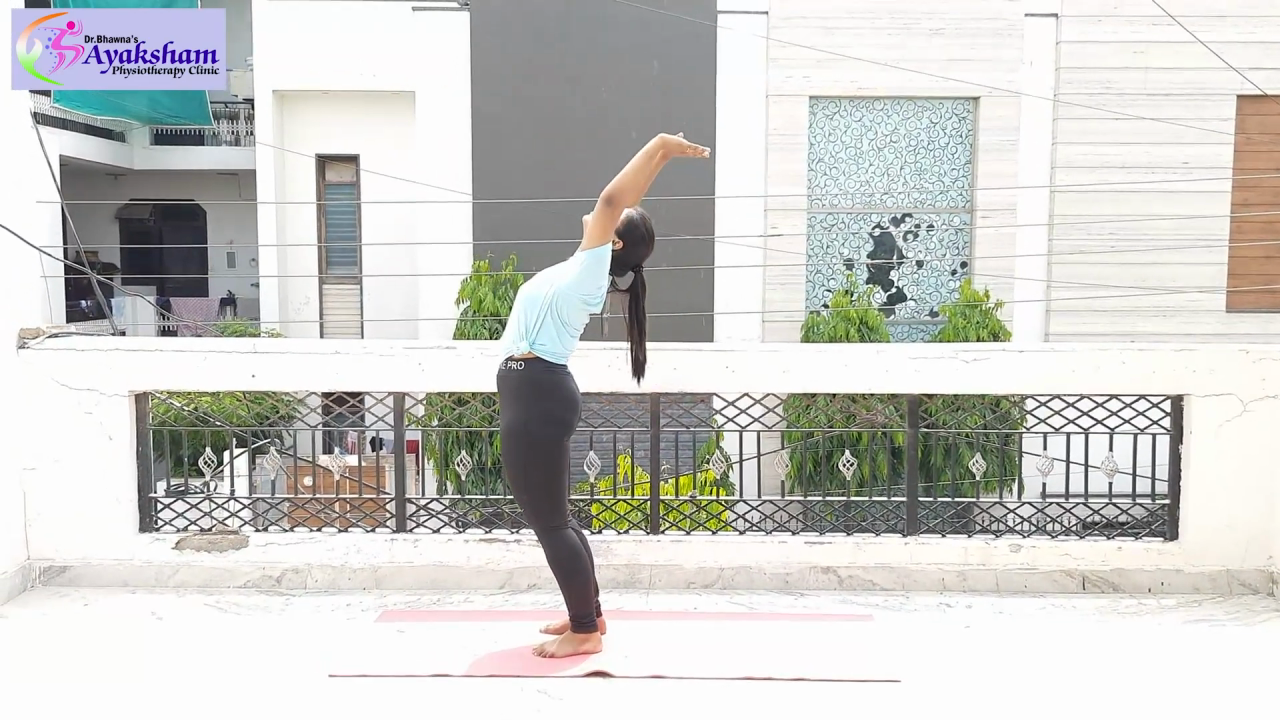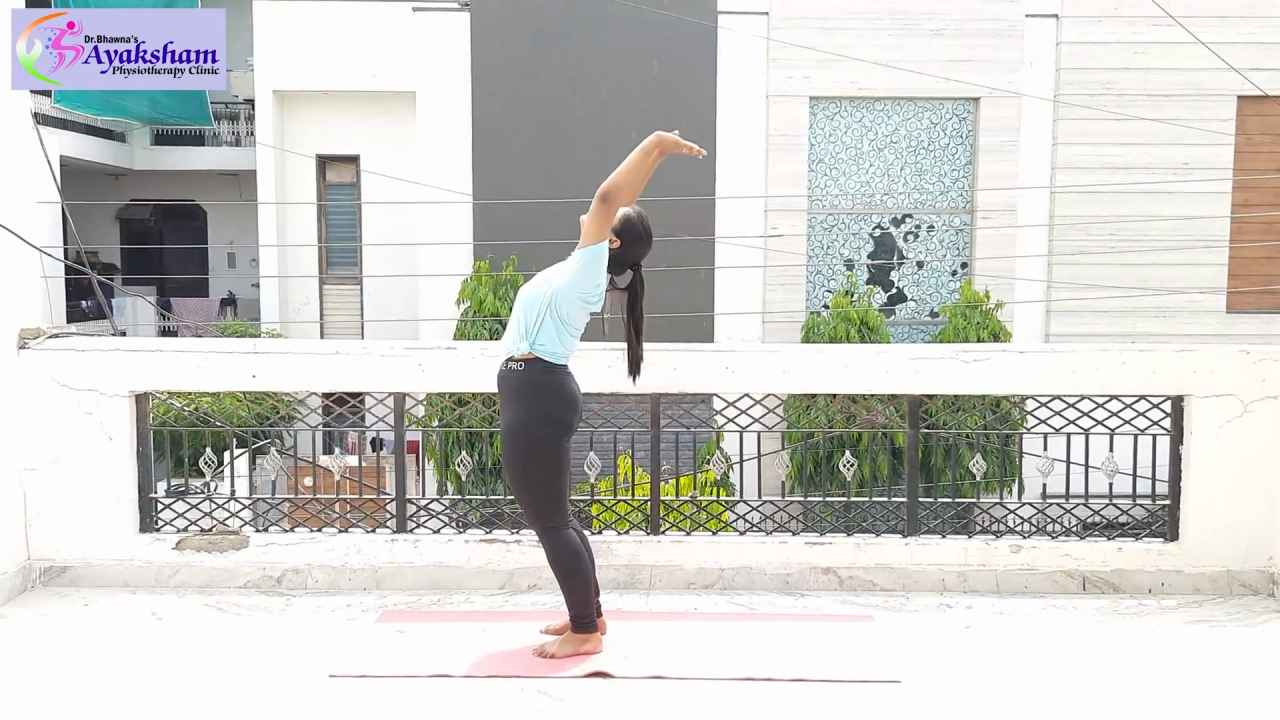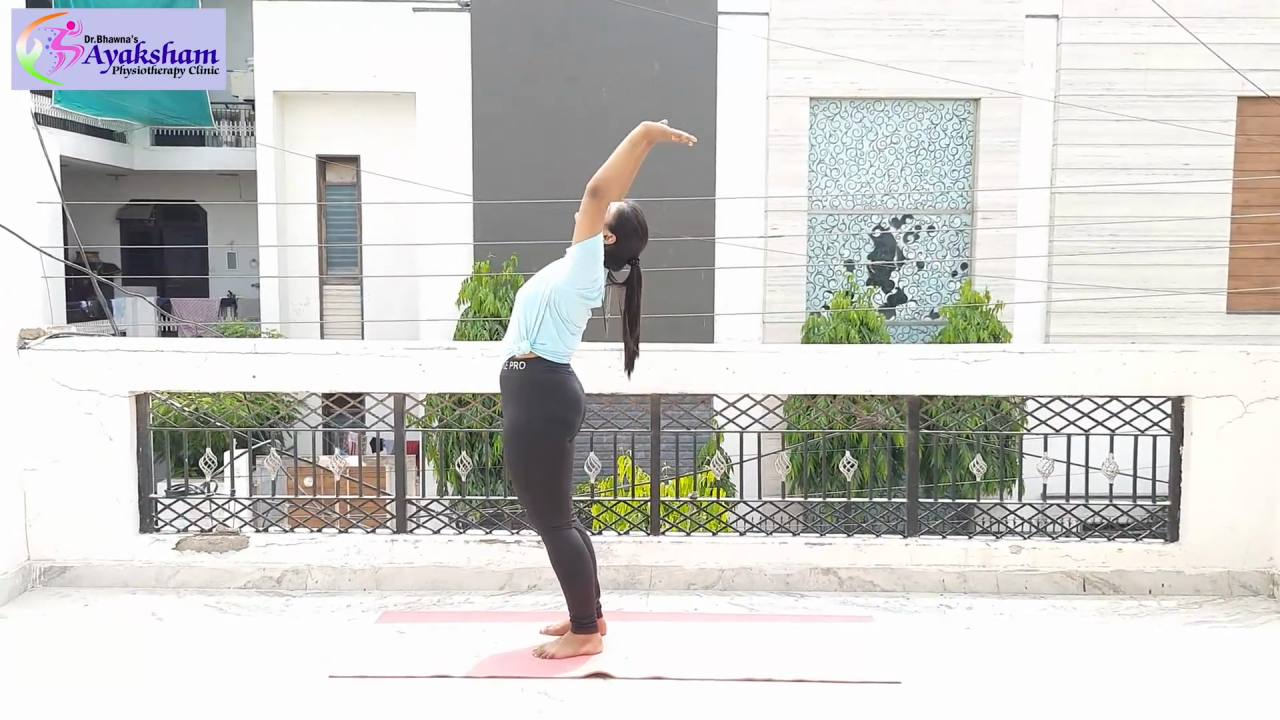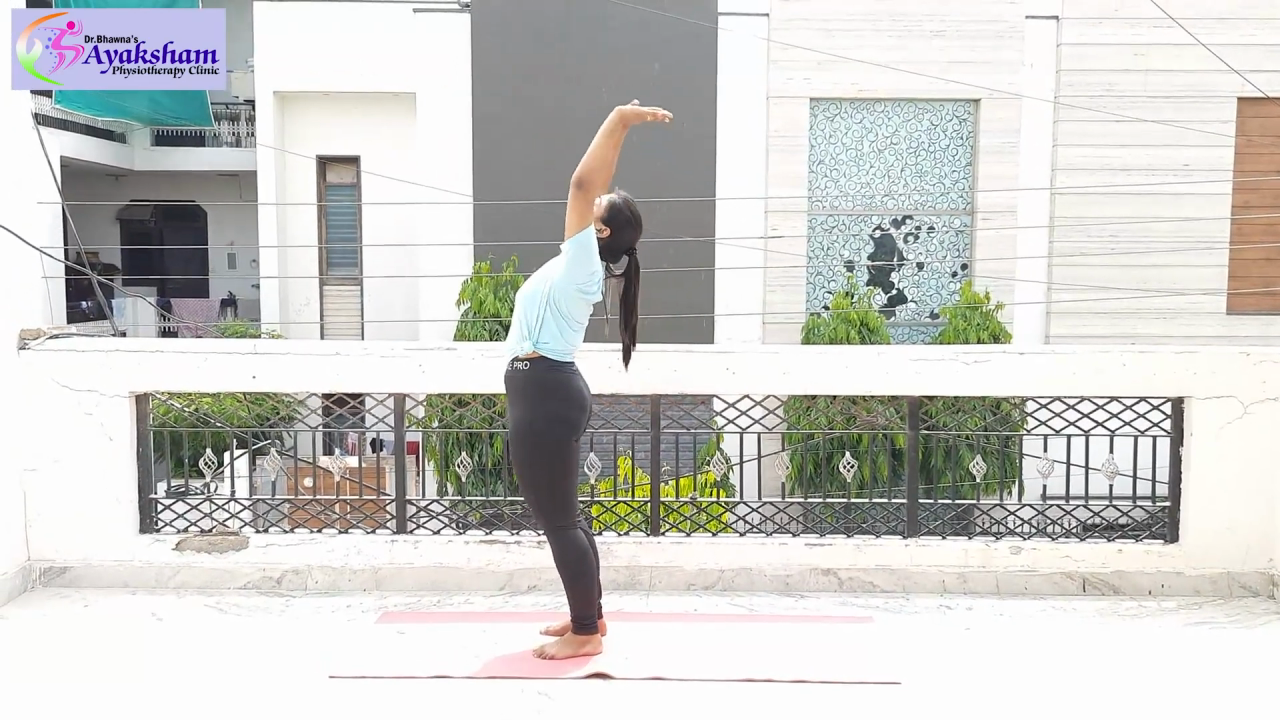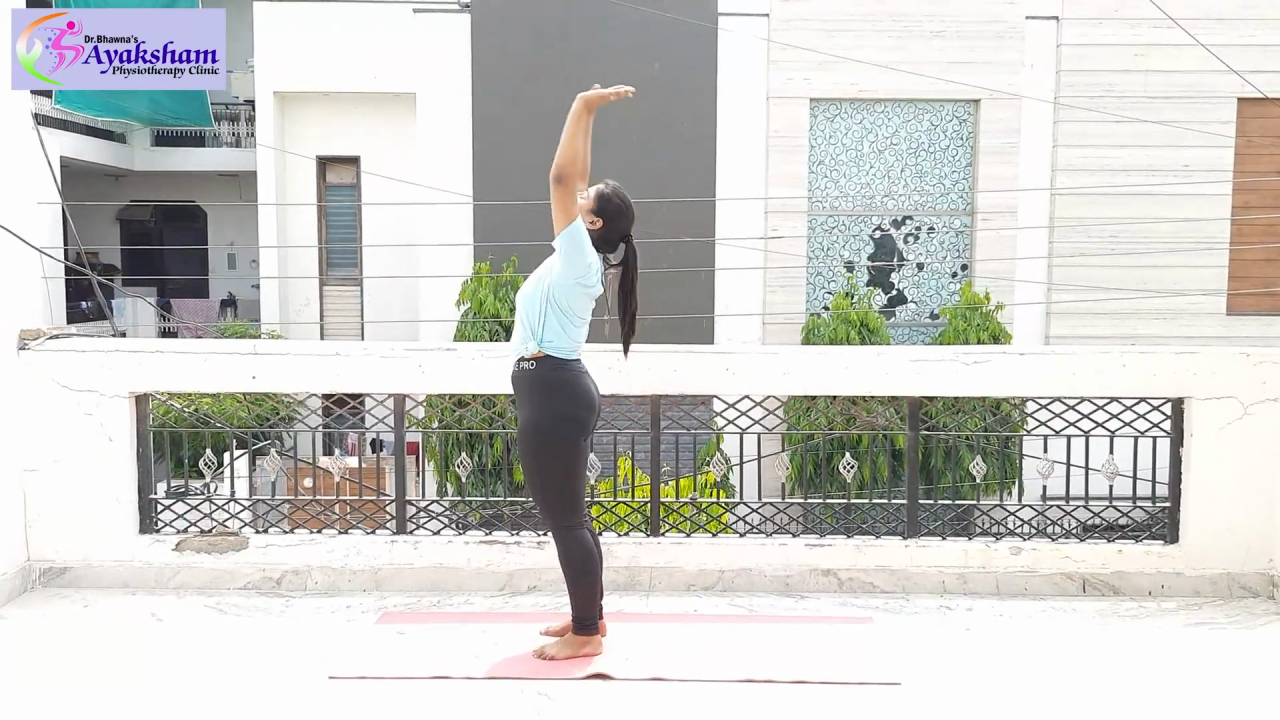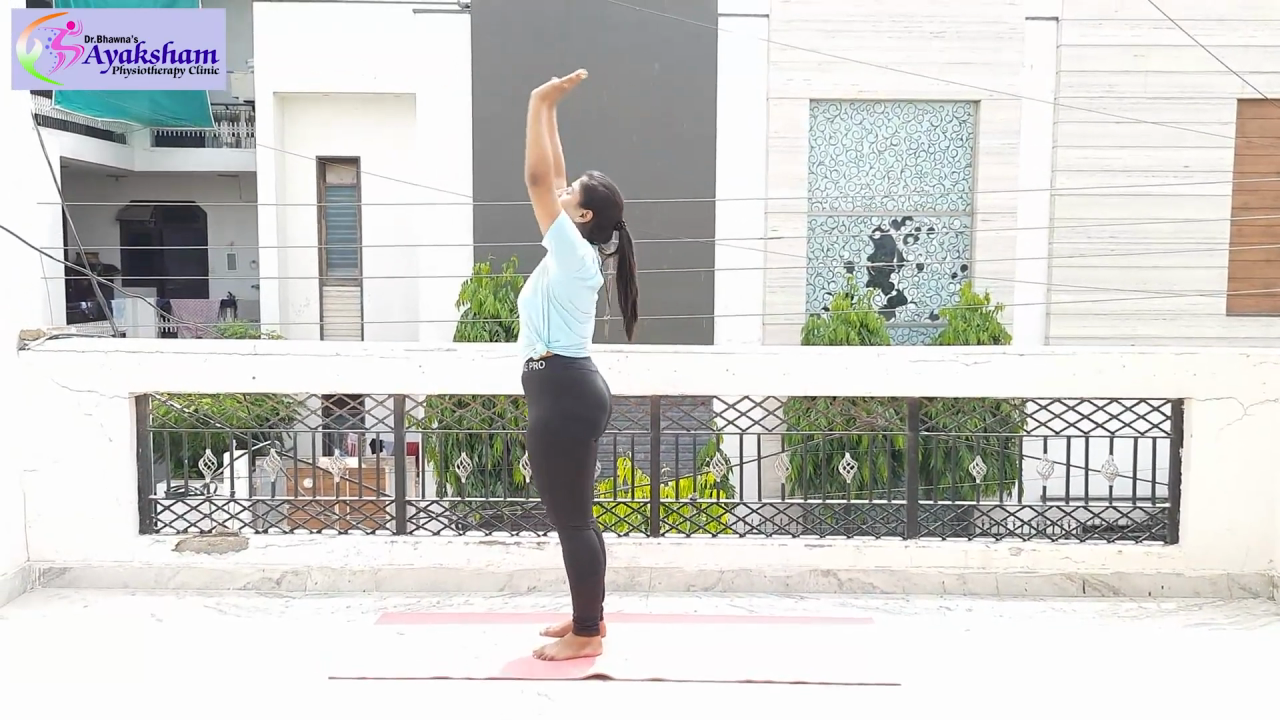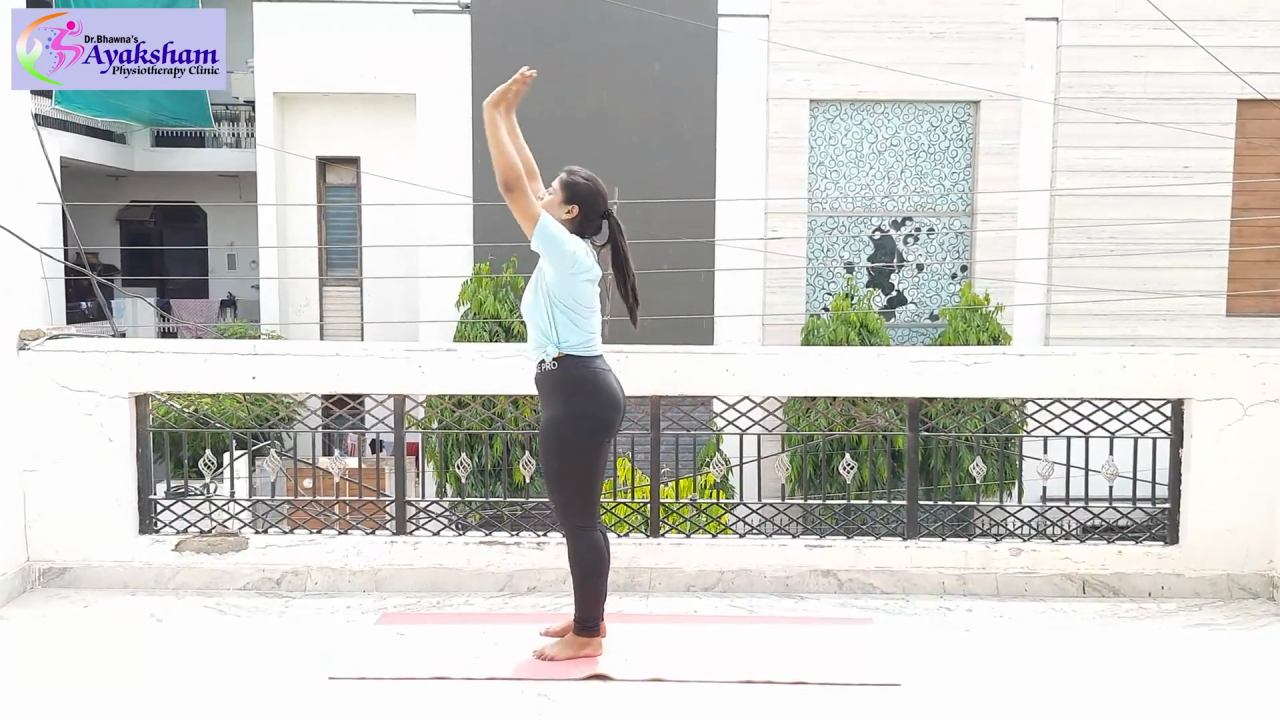
dt=0.1s
person 1, frame 1
left shoulder: (590, 271)
right shoulder: (585, 268)
left elbow: (611, 200)
right elbow: (619, 202)
left wrist: (658, 149)
right wrist: (658, 153)
left hip: (537, 397)
right hip: (534, 395)
left knee: (549, 521)
right knee: (553, 517)
left ankle: (584, 631)
right ankle: (588, 614)
person 1, frame 2
left shoulder: (589, 272)
right shoulder: (584, 269)
left elbow: (605, 197)
right elbow: (611, 201)
left wrist: (654, 146)
right wrist: (654, 150)
left hip: (537, 398)
right hip: (537, 396)
left knee: (550, 521)
right knee: (555, 518)
left ankle: (585, 632)
right ankle: (590, 614)
person 1, frame 3
left shoulder: (585, 269)
right shoulder: (583, 267)
left elbow: (596, 192)
right elbow: (605, 195)
left wrist: (643, 136)
right wrist: (643, 140)
left hip: (539, 398)
right hip: (539, 395)
left knee: (552, 521)
right knee: (557, 517)
left ankle: (585, 632)
right ankle: (589, 614)
person 1, frame 4
left shoulder: (583, 264)
right shoulder: (580, 263)
left elbow: (583, 184)
right elbow: (591, 186)
left wrist: (618, 123)
right wrist: (616, 127)
left hip: (545, 394)
right hip: (546, 393)
left knee: (557, 519)
right knee: (563, 515)
left ankle: (586, 633)
right ankle: (589, 616)
person 1, frame 5
left shoulder: (579, 259)
right shoulder: (576, 258)
left elbow: (562, 178)
right elbow: (572, 179)
left wrist: (583, 110)
right wrist: (584, 112)
left hip: (553, 394)
right hip: (554, 392)
left knee: (564, 519)
right knee: (568, 515)
left ankle: (586, 634)
right ankle: (590, 616)
person 1, frame 6
left shoulder: (575, 255)
right shoulder: (572, 255)
left elbow: (539, 181)
right elbow: (550, 177)
left wrist: (540, 105)
right wrist: (544, 111)
left hip: (567, 397)
right hip: (564, 394)
left knee: (569, 518)
right knee: (572, 516)
left ankle: (588, 636)
right ankle: (586, 619)
person 1, frame 7
left shoulder: (568, 252)
right shoulder: (567, 251)
left elbow: (513, 188)
right elbow: (525, 181)
left wrist: (495, 112)
right wrist: (503, 116)
left hip: (579, 395)
right hip: (580, 392)
left knee: (578, 518)
right knee: (578, 515)
left ankle: (587, 635)
right ankle: (589, 618)
